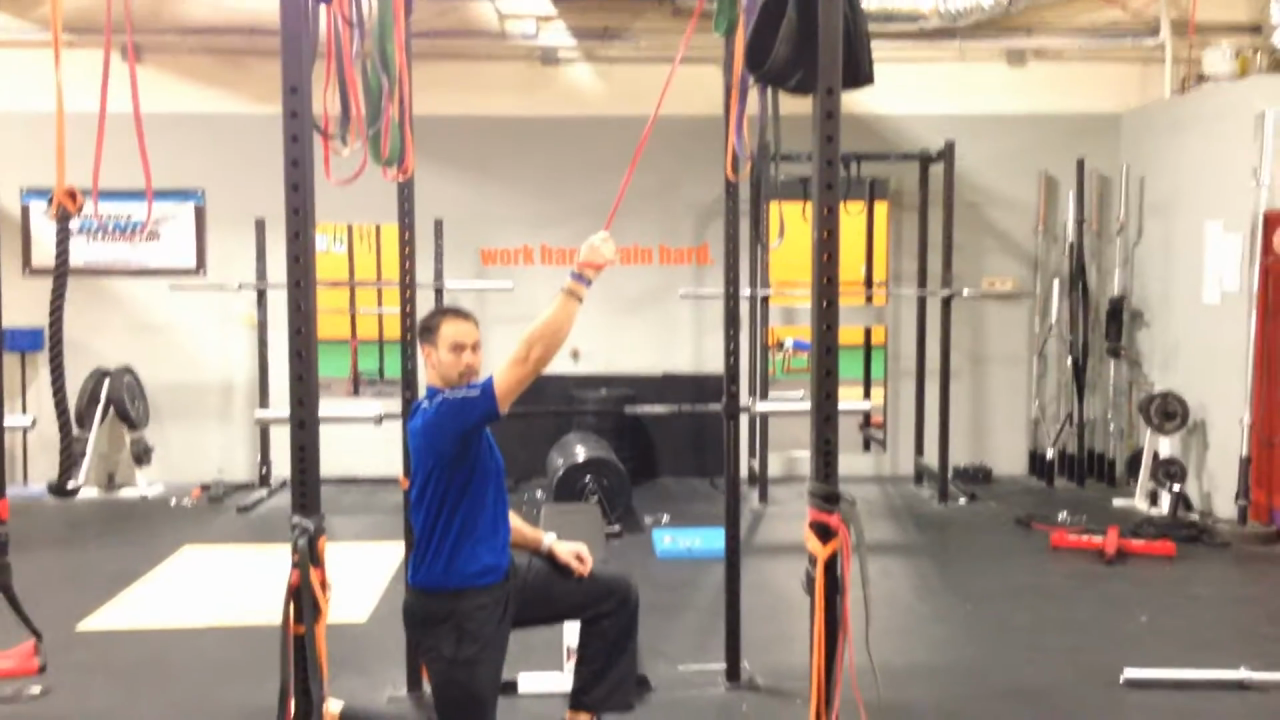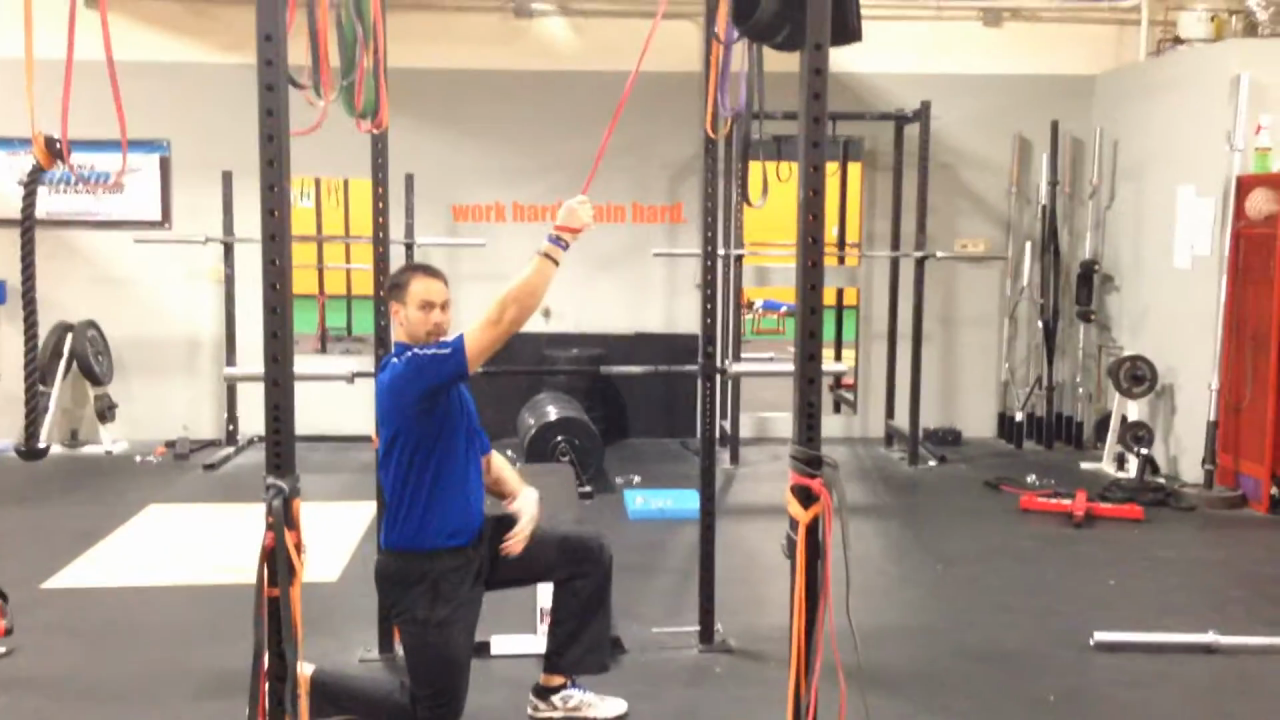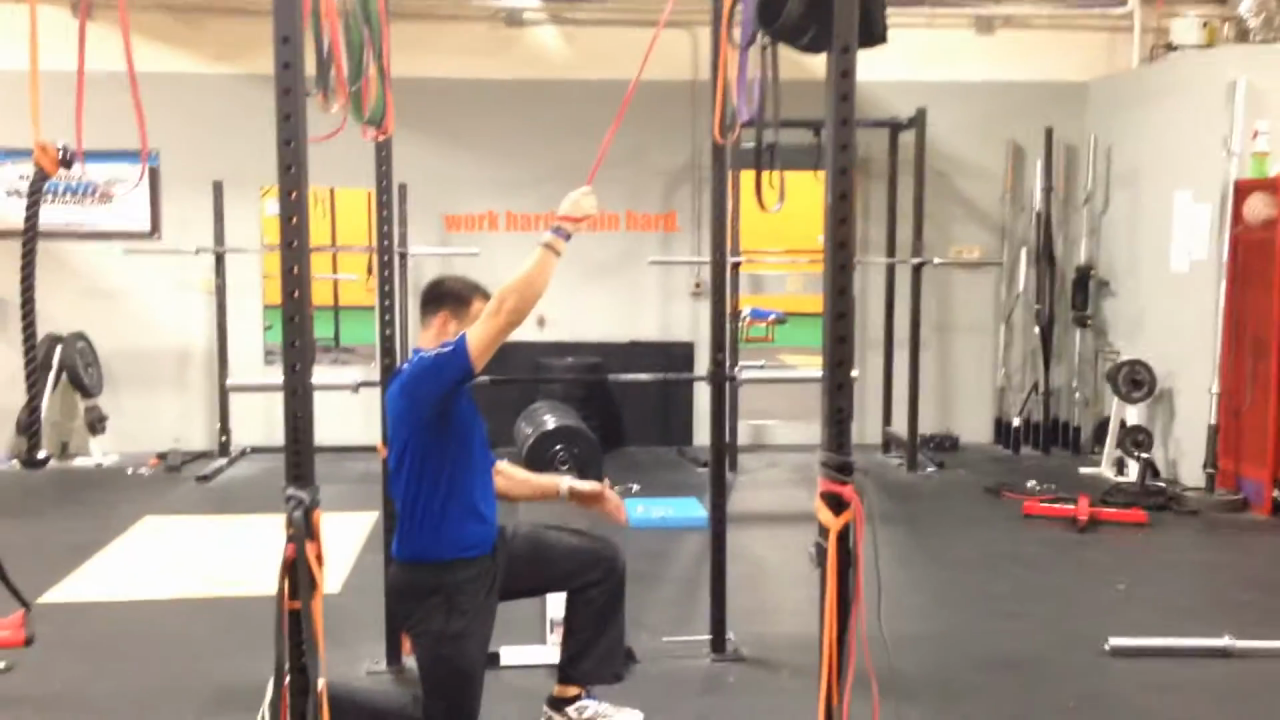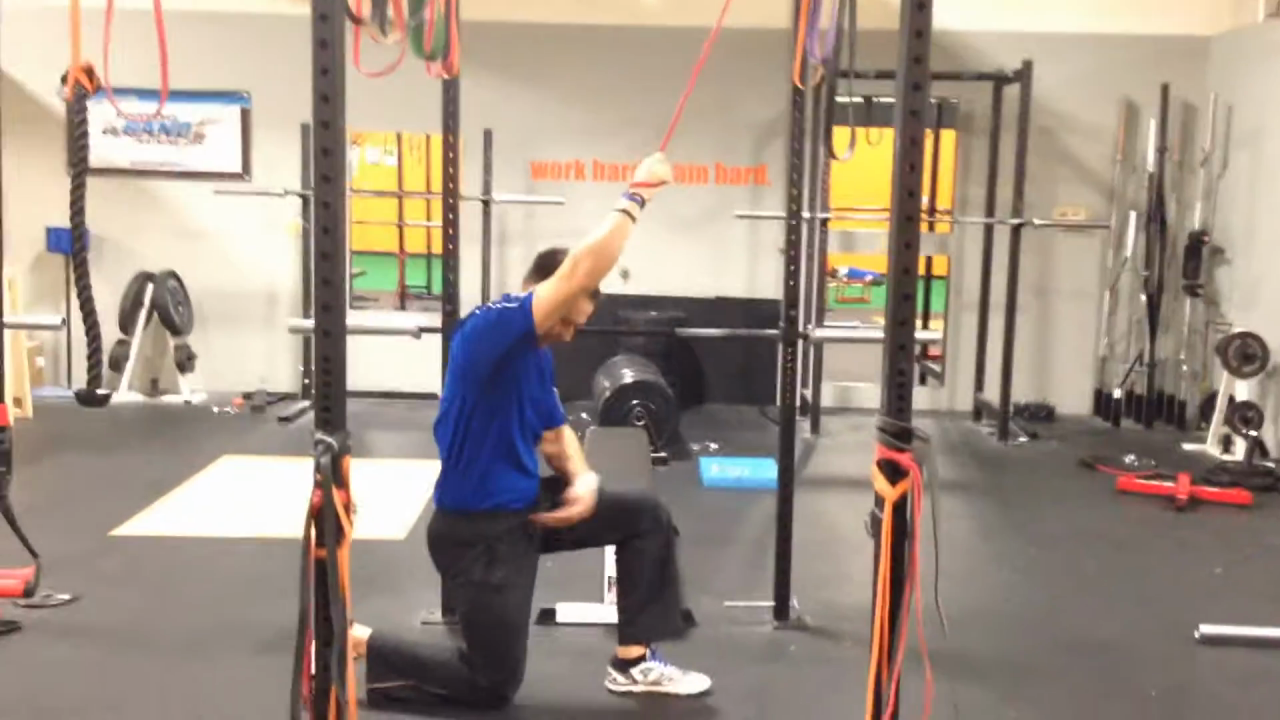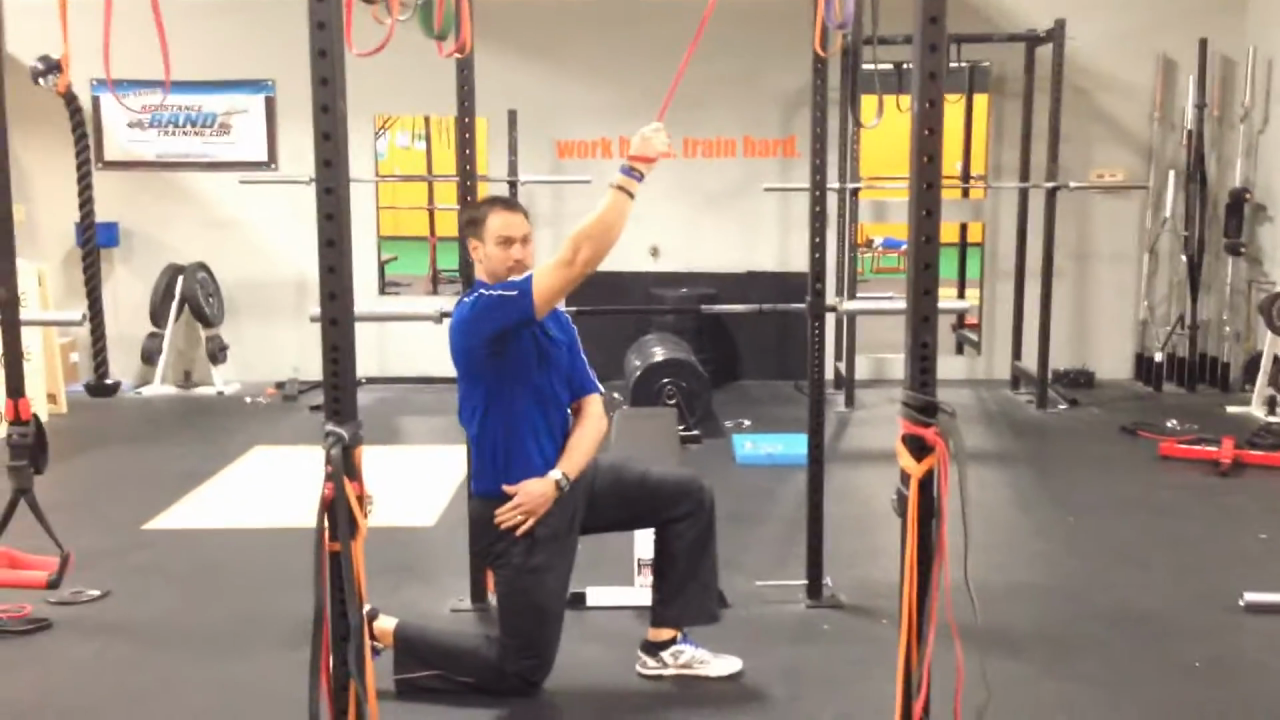
dt=1s
person 1, frame 1
left shoulder: (464, 419)
right shoulder: (441, 418)
right elbow: (530, 358)
left wrist: (547, 543)
right wrist: (582, 275)
left hip: (497, 579)
right hip: (455, 603)
left knee: (614, 596)
person 1, frame 2
left shoulder: (444, 381)
right shoulder: (407, 375)
left elbow: (483, 455)
right elbow: (504, 320)
left wrist: (523, 495)
right wrist: (560, 239)
left hip: (473, 540)
right hip: (424, 565)
left knee: (586, 555)
person 1, frame 3
left shoulder: (448, 390)
right shoulder: (421, 381)
left elbow: (487, 474)
right elbow: (506, 313)
left wrist: (567, 489)
right wrist: (560, 230)
left hip: (484, 551)
right hip: (439, 576)
left knee: (600, 562)
person 1, frame 4
left shoulder: (535, 353)
right shoulder: (487, 331)
left elbow: (554, 430)
right elbow: (579, 275)
left wrist: (583, 480)
right wrist: (636, 195)
left hip: (528, 504)
right hip: (477, 528)
left knee: (645, 517)
right knee: (492, 685)
left ankle: (632, 662)
right ankle: (349, 640)
person 1, frame 5
left shoulder: (552, 321)
right shoulder: (479, 316)
left elbow: (591, 409)
right elbow: (578, 260)
left wrist: (557, 480)
right wrist: (634, 170)
left hip: (560, 483)
right hip: (514, 505)
left knee: (687, 498)
right knee: (521, 672)
left ankle: (664, 645)
right ankle: (374, 628)
